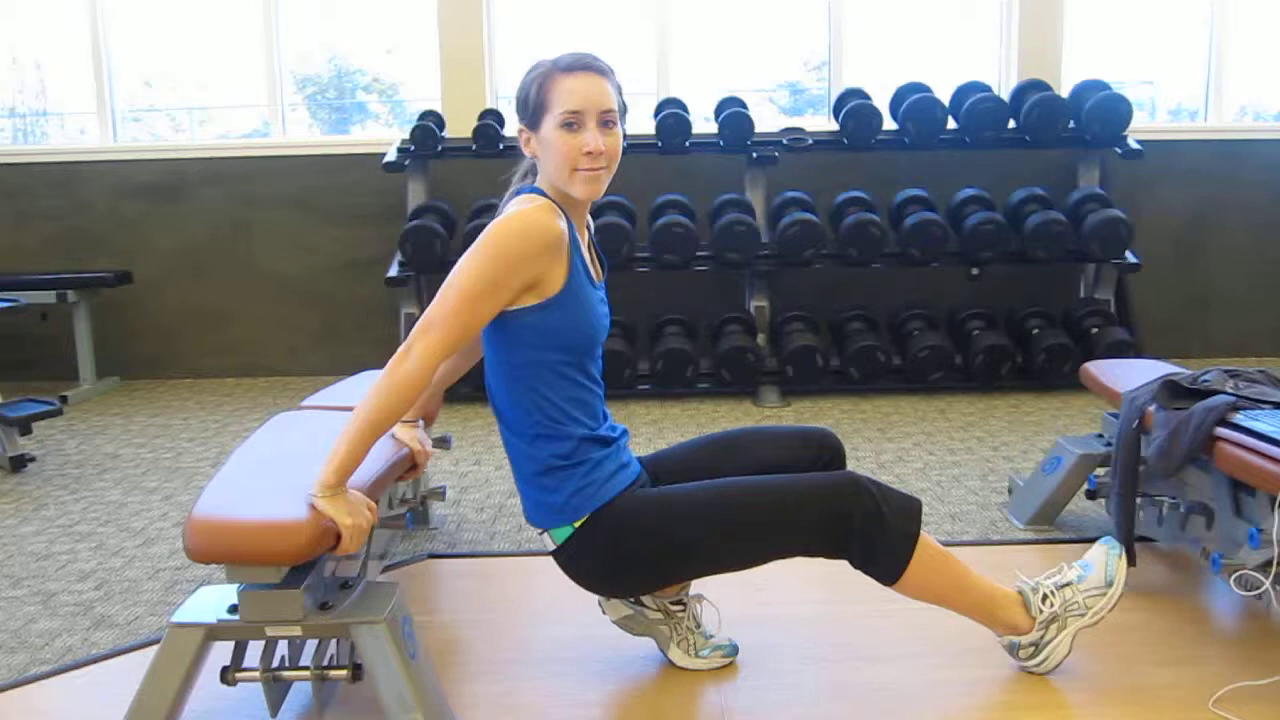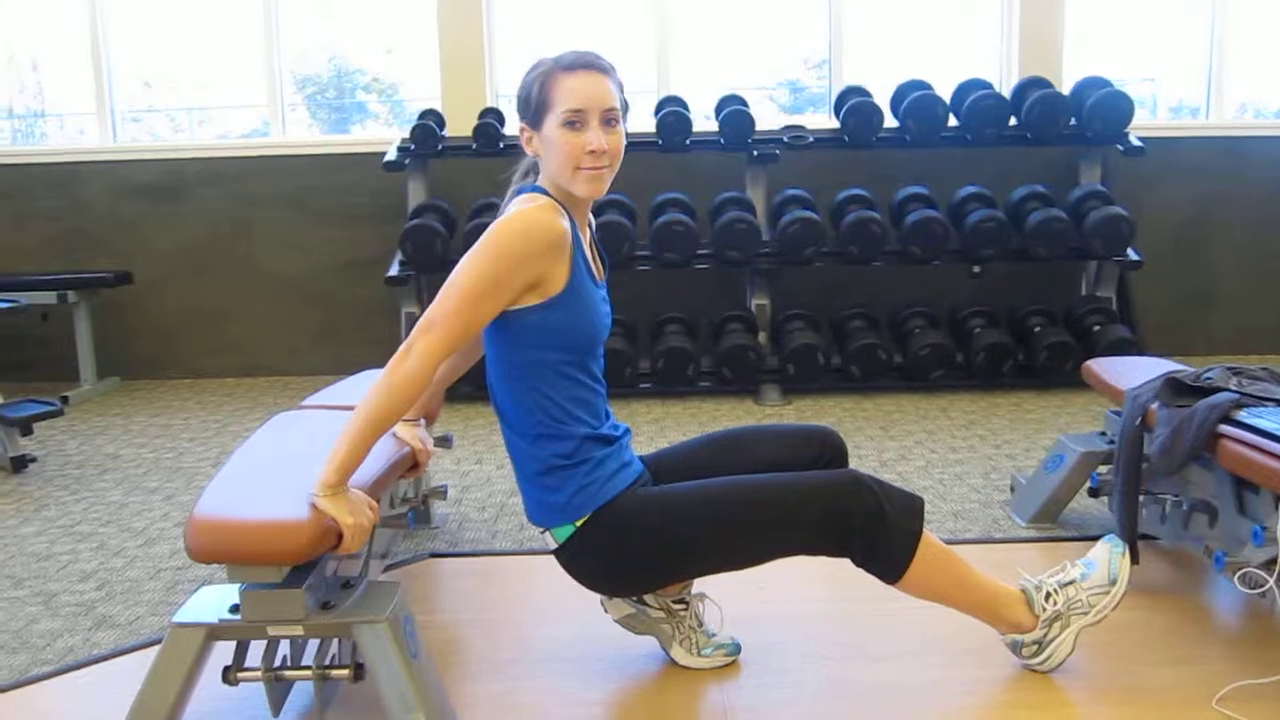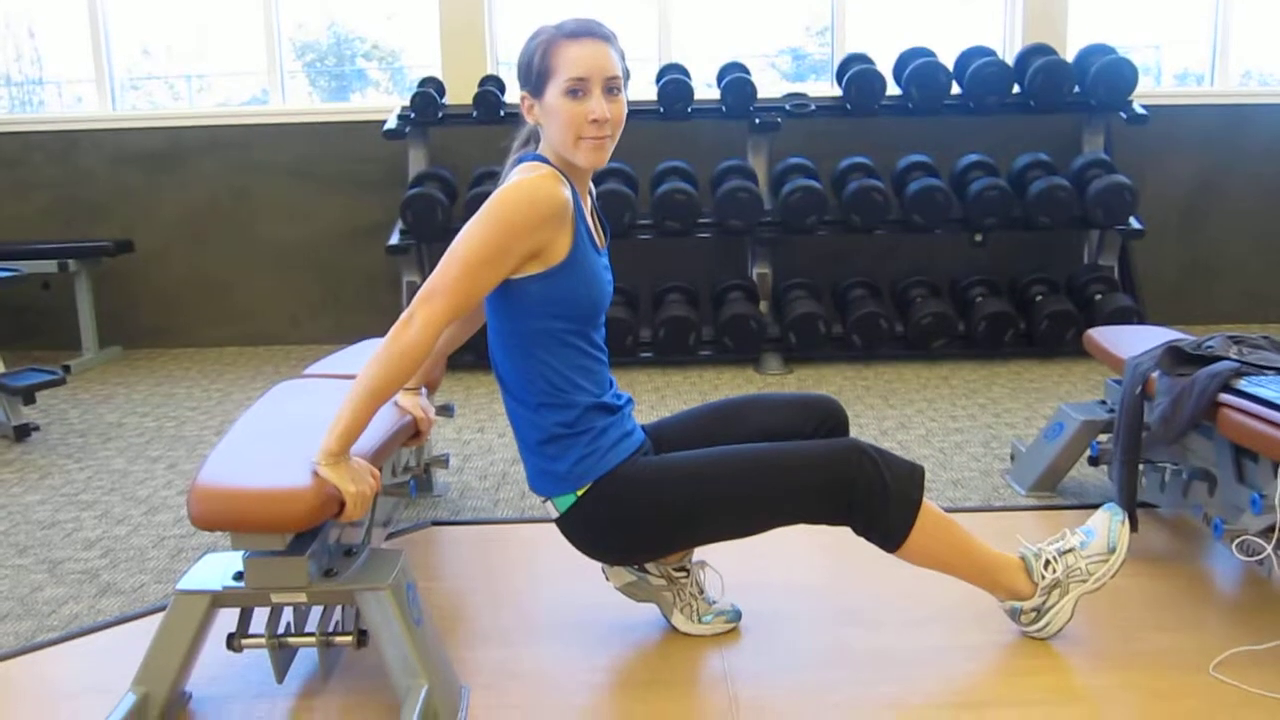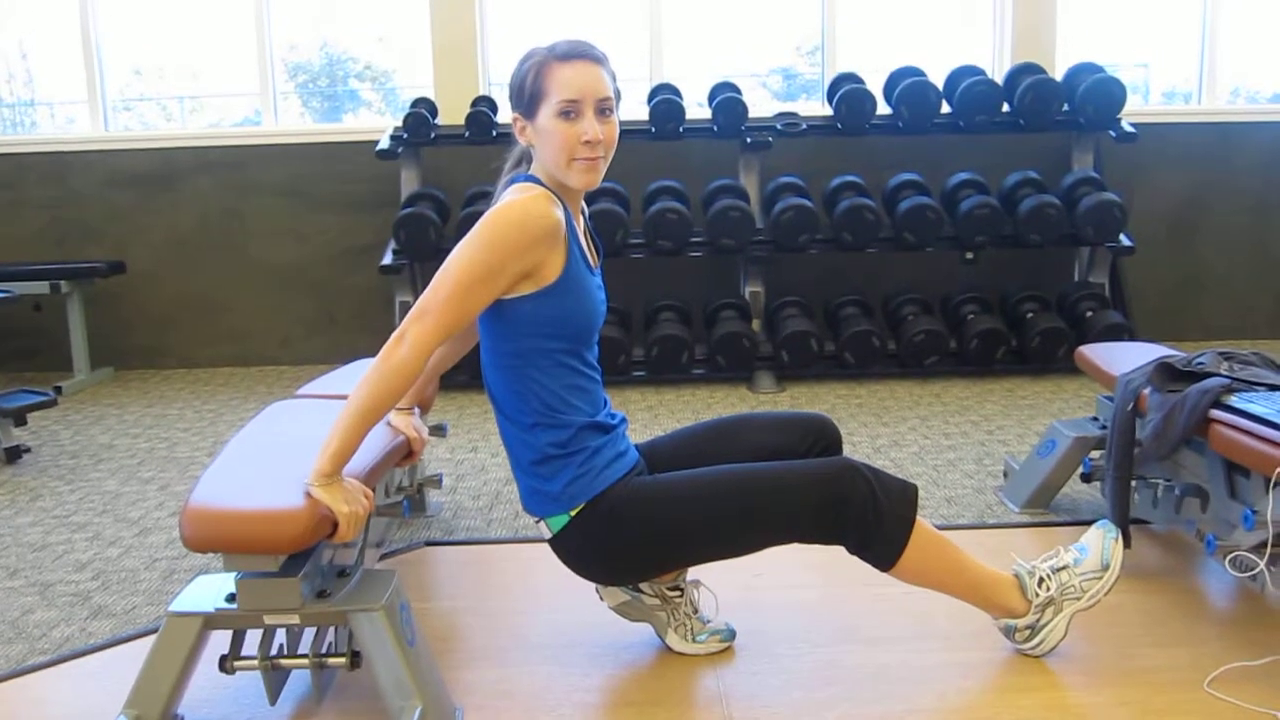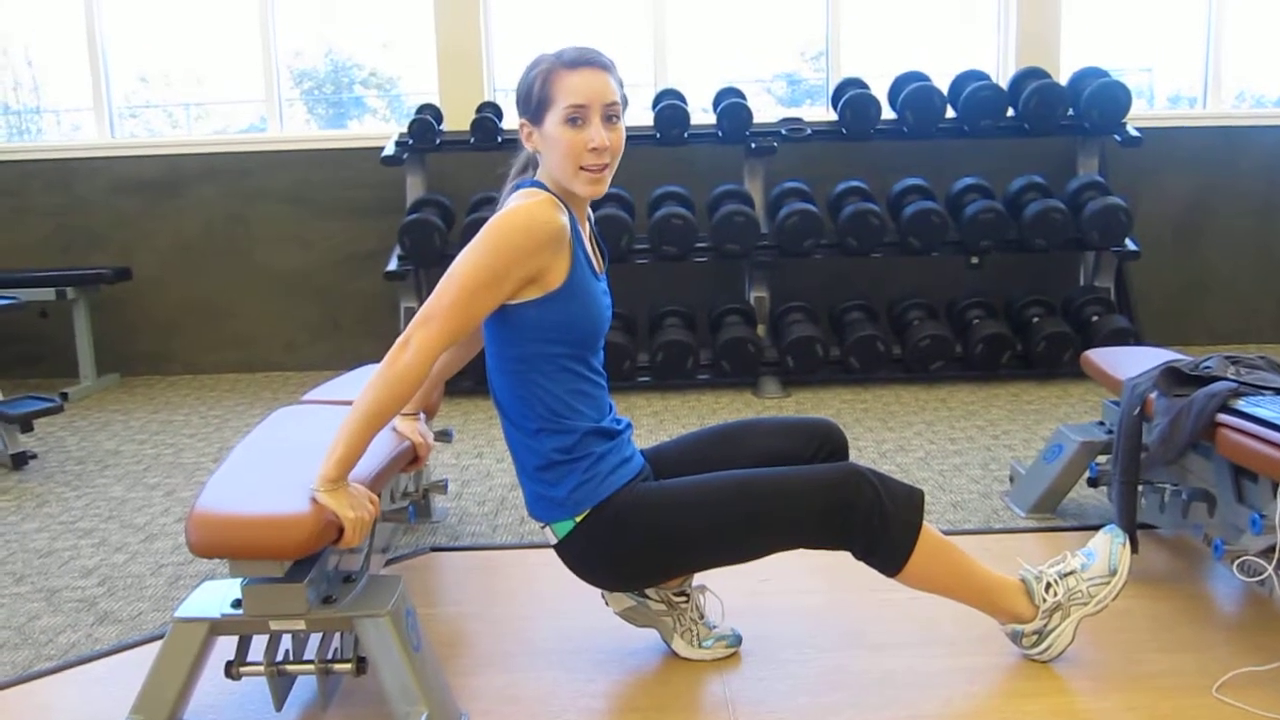
dt=0.5s
person 1, frame 1
left shoulder: (569, 221)
right shoulder: (531, 225)
left elbow: (474, 334)
right elbow: (423, 346)
left wrist: (418, 420)
right wrist: (333, 488)
left hip: (618, 484)
right hip: (599, 525)
left knee: (815, 452)
right knee: (849, 506)
left ankle: (658, 596)
right ankle: (1026, 620)
person 1, frame 2
left shoulder: (570, 219)
right shoulder: (534, 224)
left elbow: (470, 333)
right elbow: (425, 345)
left wrist: (418, 418)
right wrist: (334, 489)
left hip: (617, 484)
right hip: (597, 524)
left knee: (818, 450)
right knee: (852, 505)
left ankle: (660, 594)
right ankle: (1028, 618)
person 1, frame 3
left shoulder: (571, 188)
right shoulder: (536, 193)
left elbow: (474, 300)
right elbow: (426, 315)
left wrist: (418, 388)
right wrist: (335, 457)
left hip: (618, 452)
right hip: (600, 493)
left knee: (819, 419)
right knee: (851, 475)
left ankle: (663, 564)
right ankle: (1028, 586)
person 1, frame 4
left shoulder: (563, 207)
right shoulder: (527, 214)
left elbow: (465, 320)
right elbow: (416, 334)
left wrist: (408, 406)
right wrist: (328, 477)
left hip: (614, 471)
right hip: (595, 512)
left knee: (812, 436)
right knee: (845, 491)
left ankle: (655, 581)
right ankle: (1022, 602)
person 1, frame 5
left shoulder: (570, 214)
right shoulder: (533, 219)
left elbow: (469, 327)
right elbow: (420, 339)
left wrist: (415, 414)
right wrist: (333, 483)
left hip: (617, 476)
right hip: (599, 518)
left knee: (818, 443)
right knee: (851, 498)
left ankle: (662, 589)
right ankle: (1029, 609)
